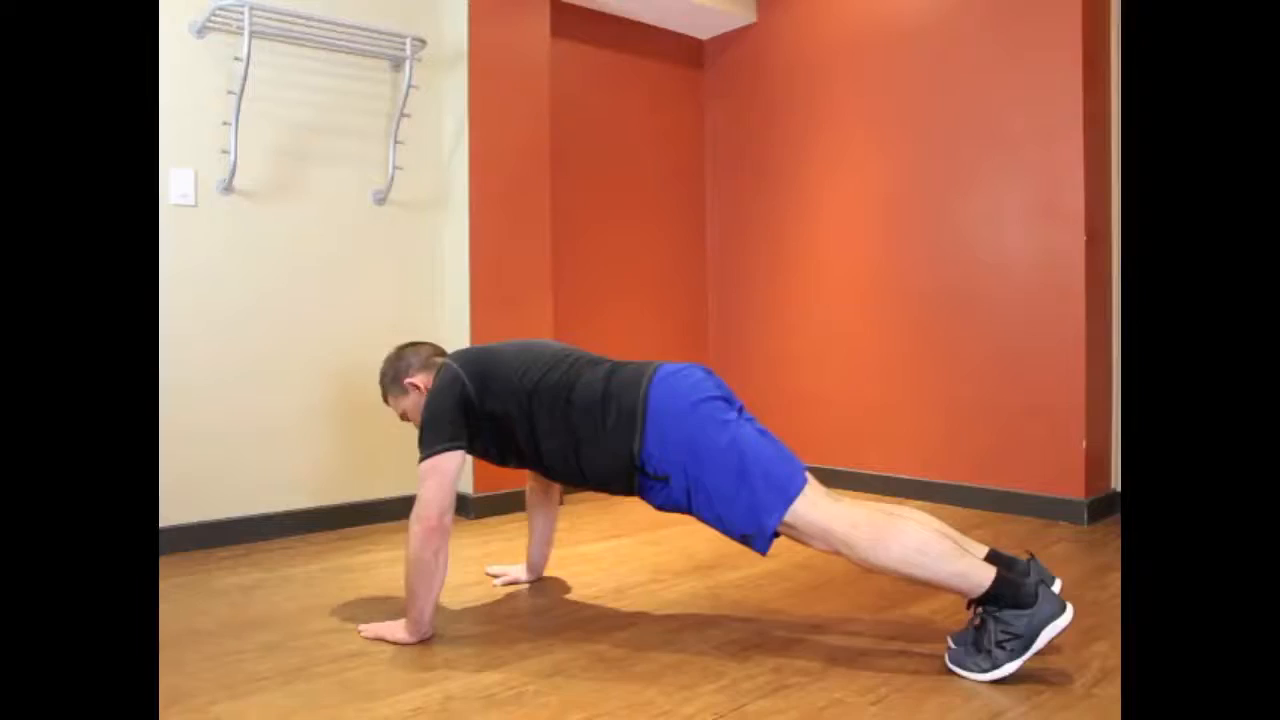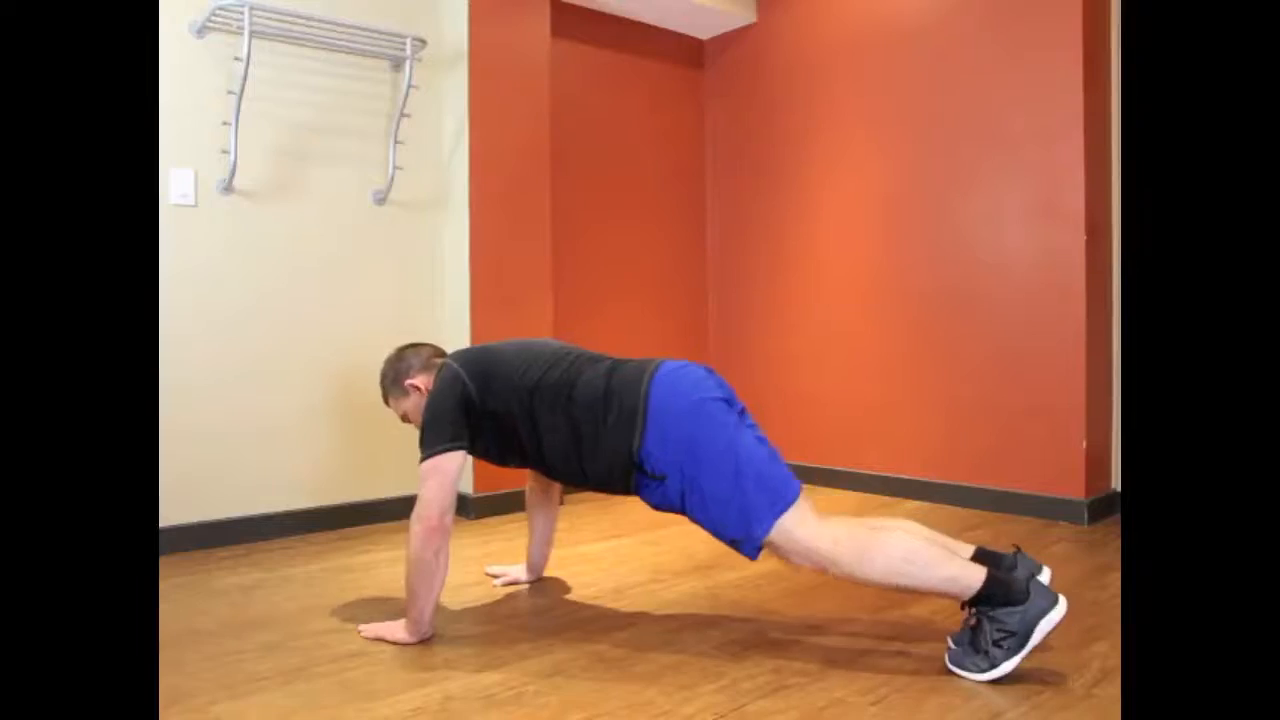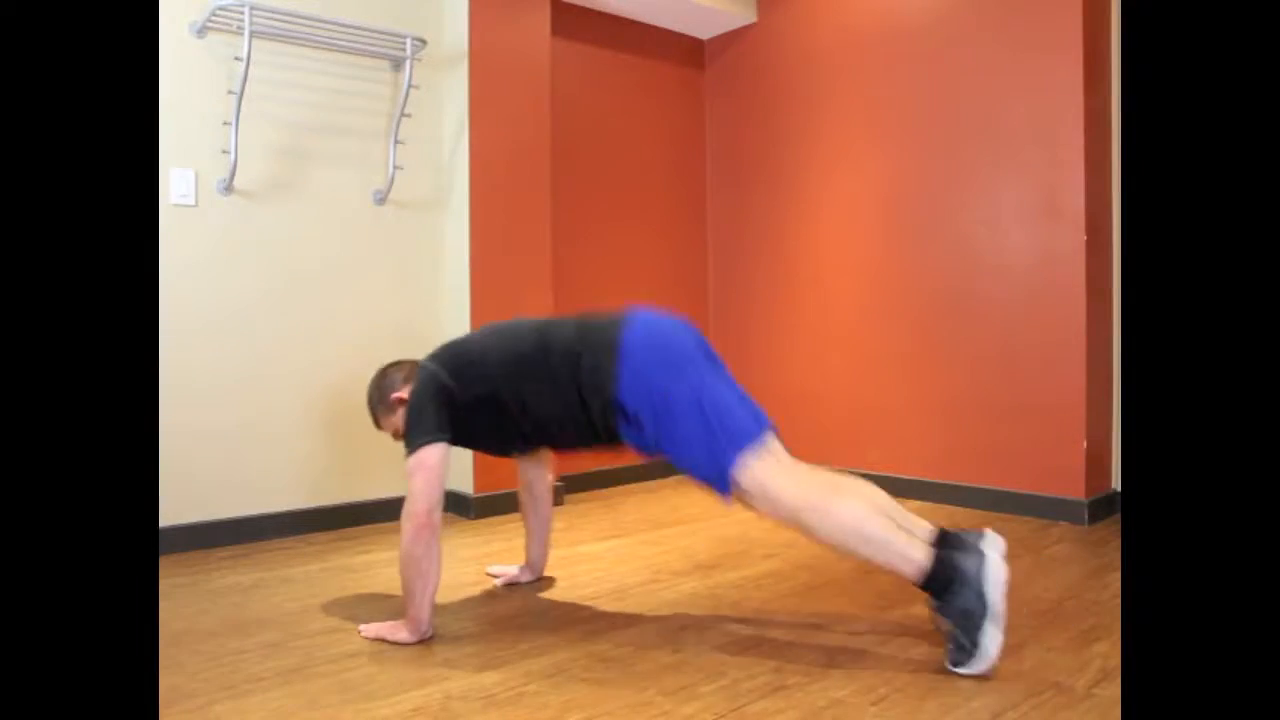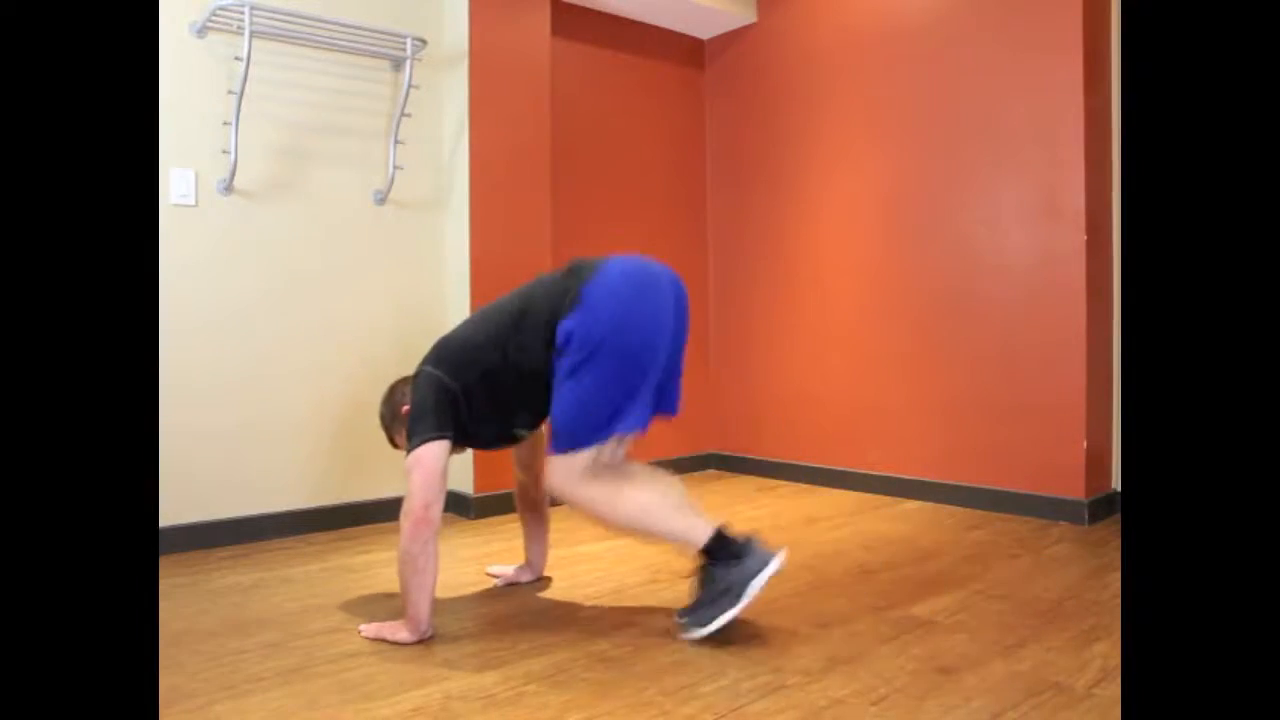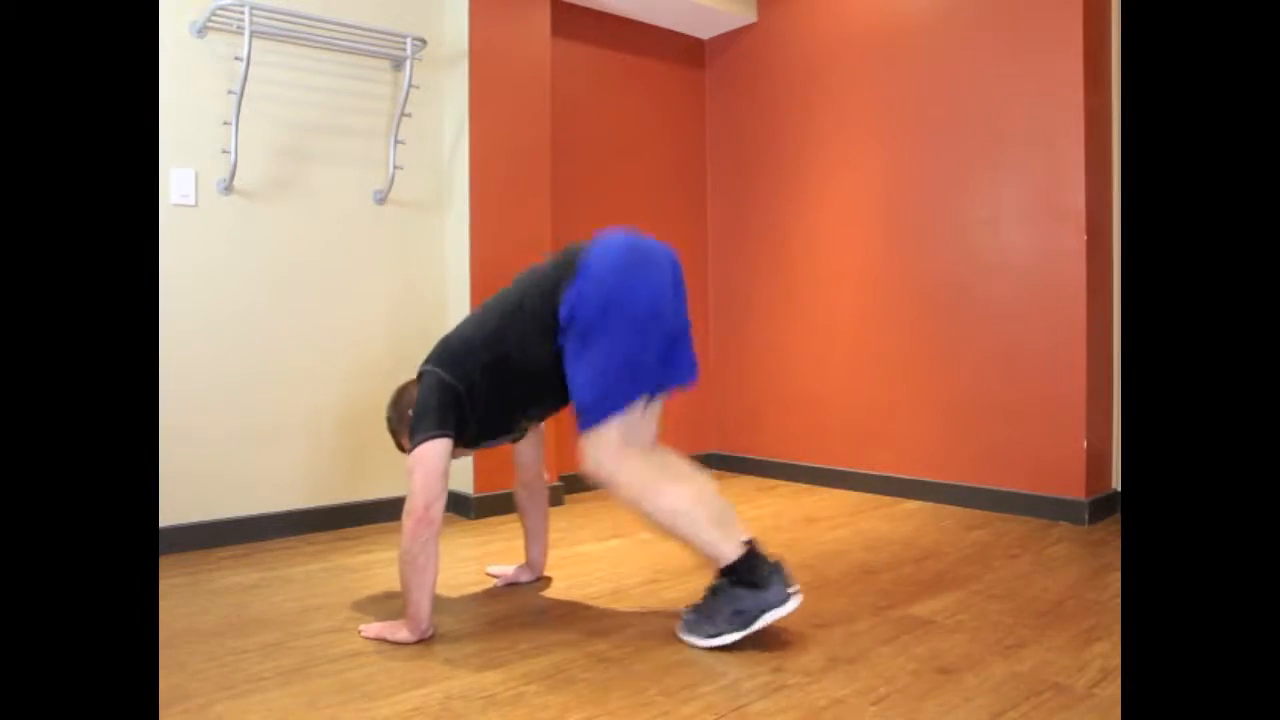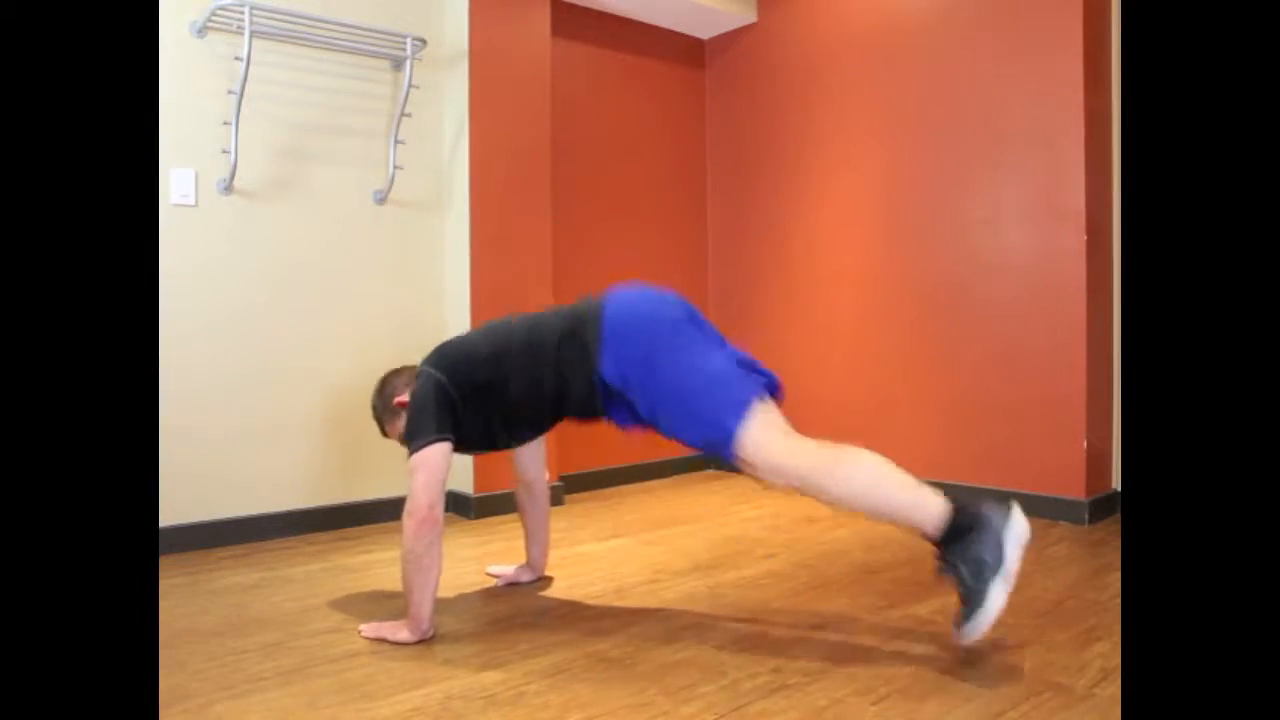
dt=0.3s
person 1, frame 1
left shoulder: (449, 391)
right shoulder: (497, 376)
left elbow: (431, 519)
right elbow: (545, 463)
left wrist: (416, 623)
right wrist: (533, 566)
left hip: (667, 426)
right hip: (677, 402)
left knee: (820, 522)
right knee: (821, 512)
left ankle: (1017, 597)
right ankle: (1010, 568)
person 1, frame 2
left shoulder: (451, 390)
right shoulder: (497, 378)
left elbow: (432, 519)
right elbow: (544, 464)
left wrist: (415, 623)
right wrist: (534, 567)
left hip: (665, 428)
right hip: (678, 398)
left knee: (805, 540)
right knee: (812, 526)
left ankle: (1007, 595)
right ankle: (1000, 565)
person 1, frame 3
left shoulder: (434, 390)
right shoulder: (475, 396)
left elbow: (421, 513)
right elbow: (537, 467)
left wrist: (415, 620)
right wrist: (533, 564)
left hip: (644, 365)
right hip: (652, 348)
left knee: (777, 489)
right knee: (776, 481)
left ankle: (958, 572)
right ankle: (953, 547)
person 1, frame 4
left shoulder: (436, 391)
right shoulder: (475, 389)
left elbow: (422, 509)
right elbow: (527, 468)
left wrist: (416, 623)
right wrist: (534, 565)
left hip: (611, 305)
left knee: (571, 479)
right knee: (601, 470)
left ankle: (729, 558)
right ankle: (730, 553)
person 1, frame 5
left shoulder: (439, 389)
right shoulder: (478, 393)
left elbow: (423, 507)
right elbow: (530, 469)
left wrist: (414, 621)
right wrist: (534, 564)
left hip: (608, 279)
left knee: (608, 463)
right knee: (632, 454)
left ankle: (749, 577)
right ankle: (752, 566)
person 1, frame 6
left shoulder: (433, 391)
right shoulder: (476, 391)
left elbow: (423, 512)
right elbow: (532, 475)
left wrist: (416, 622)
right wrist: (533, 564)
left hip: (633, 339)
right hip: (646, 329)
left knee: (775, 454)
right knee: (774, 448)
left ankle: (969, 531)
right ankle: (970, 528)
